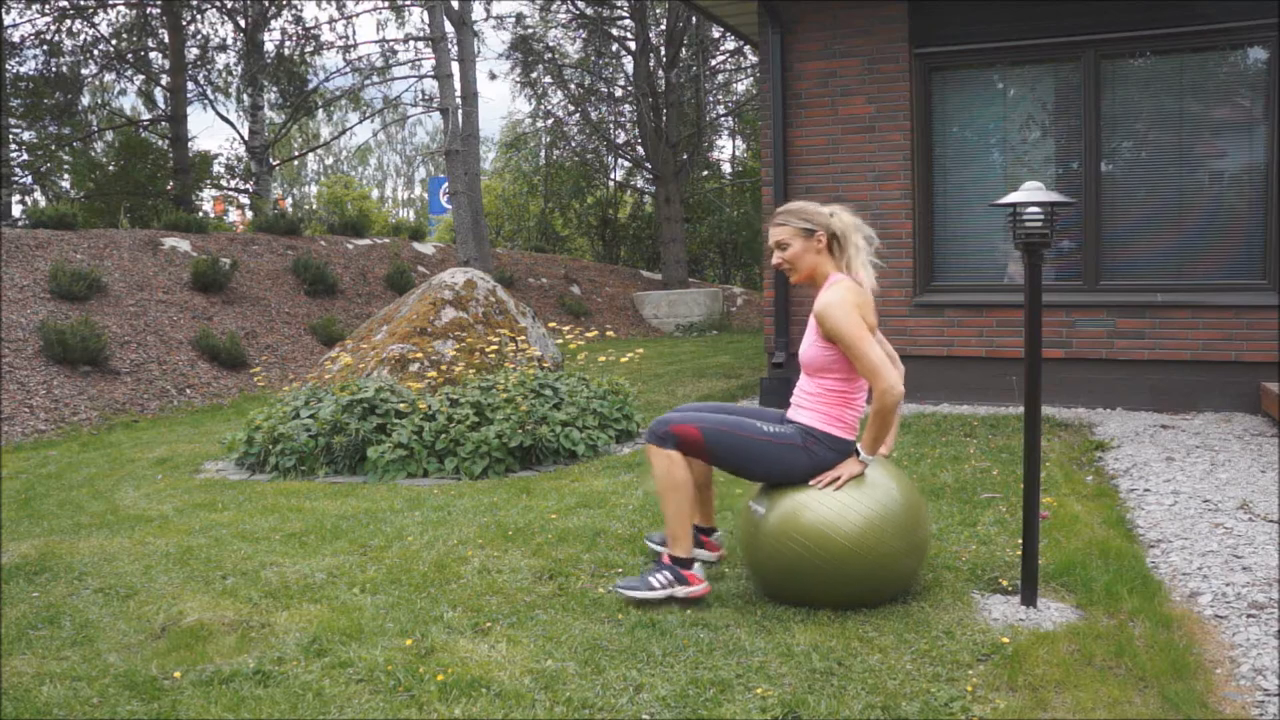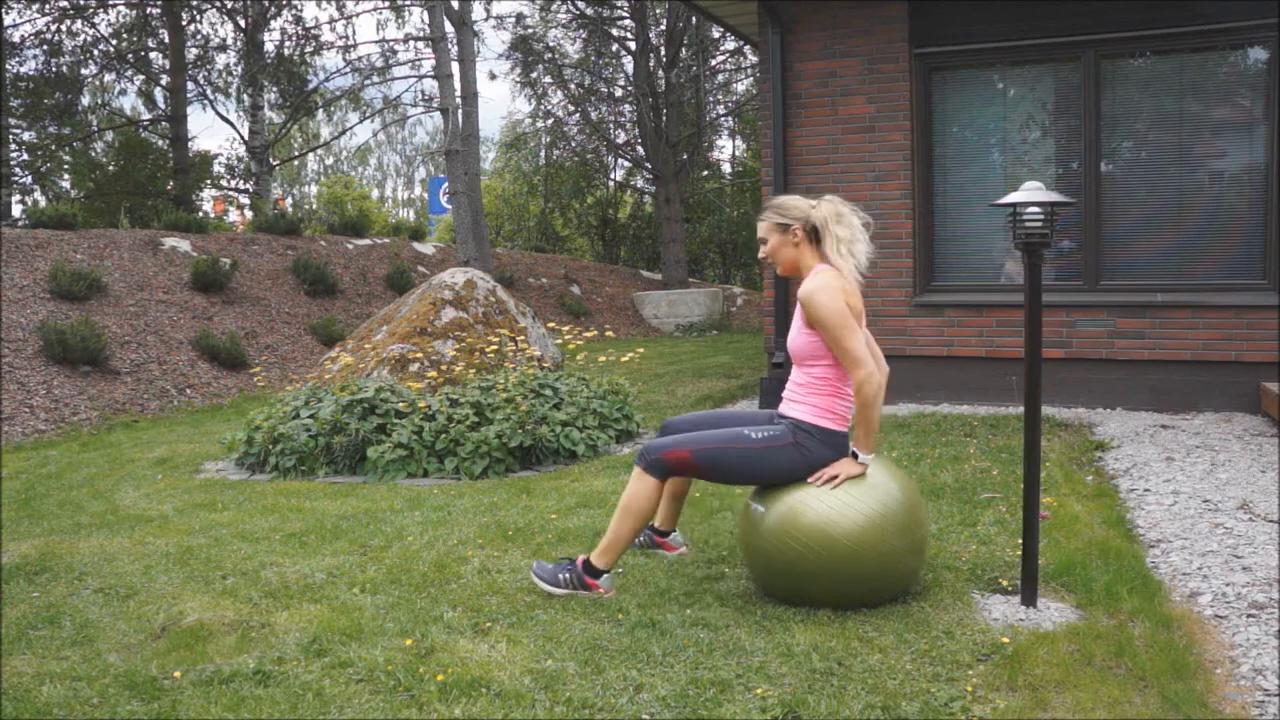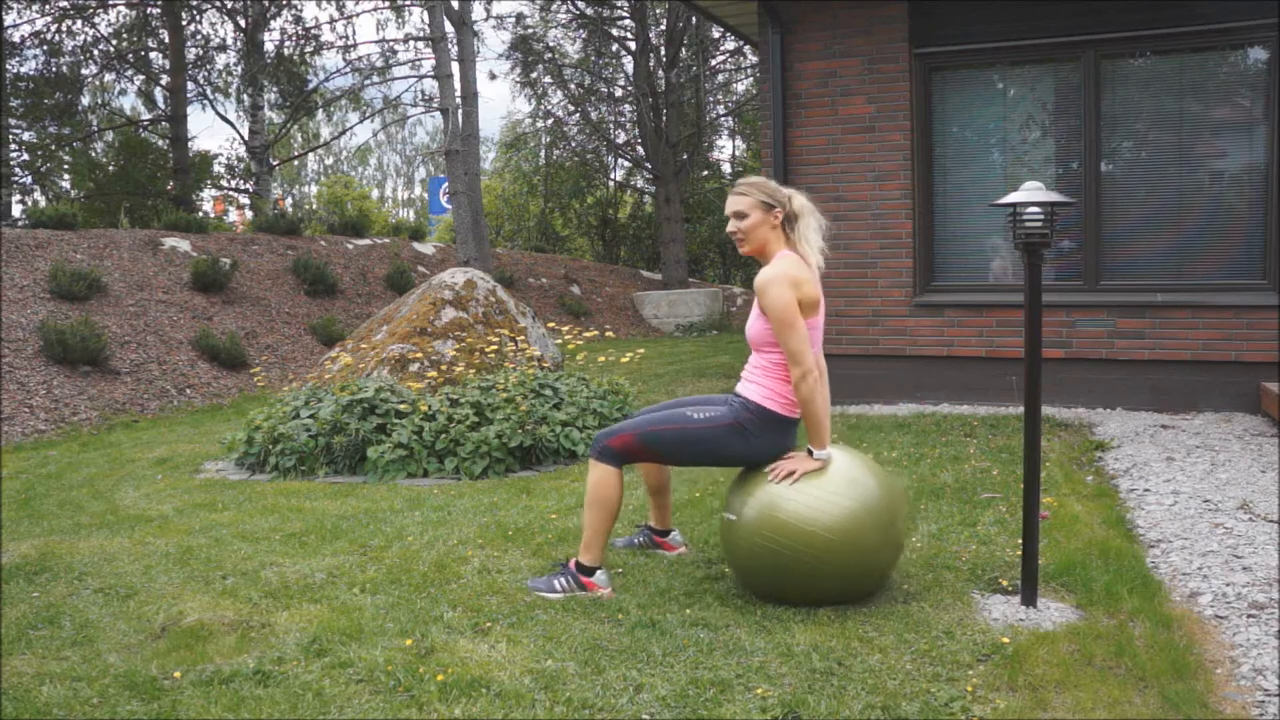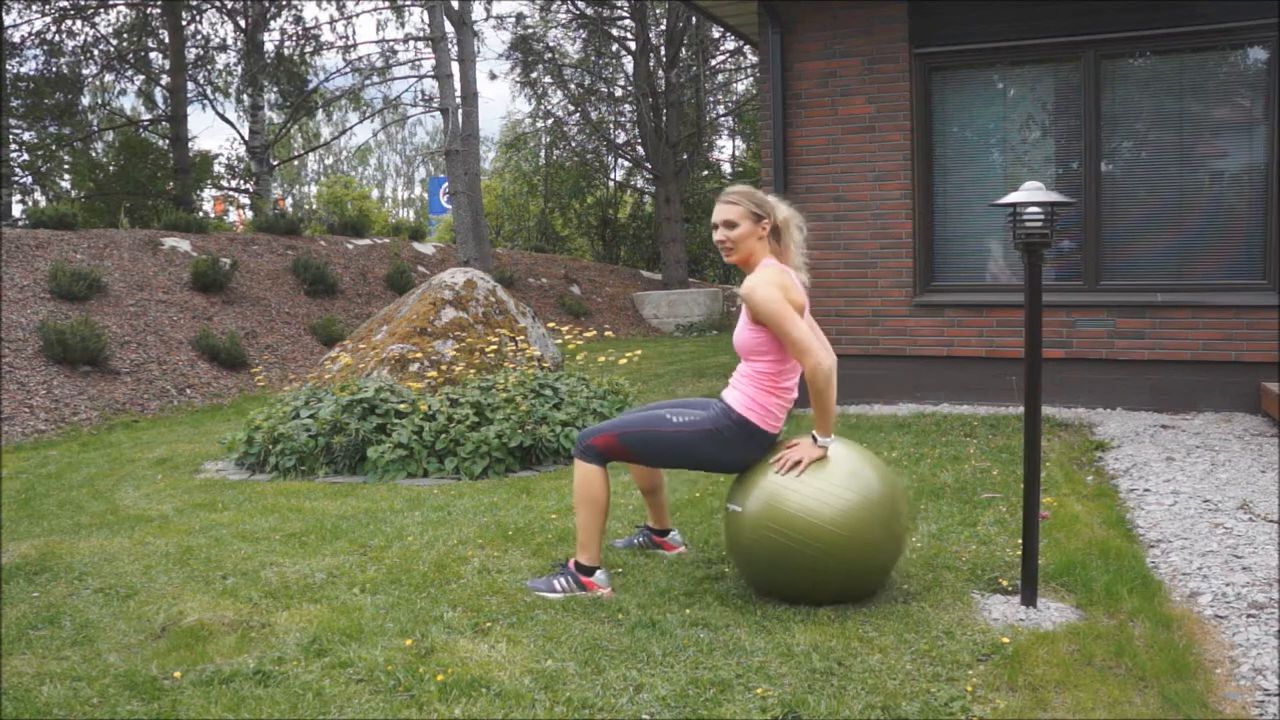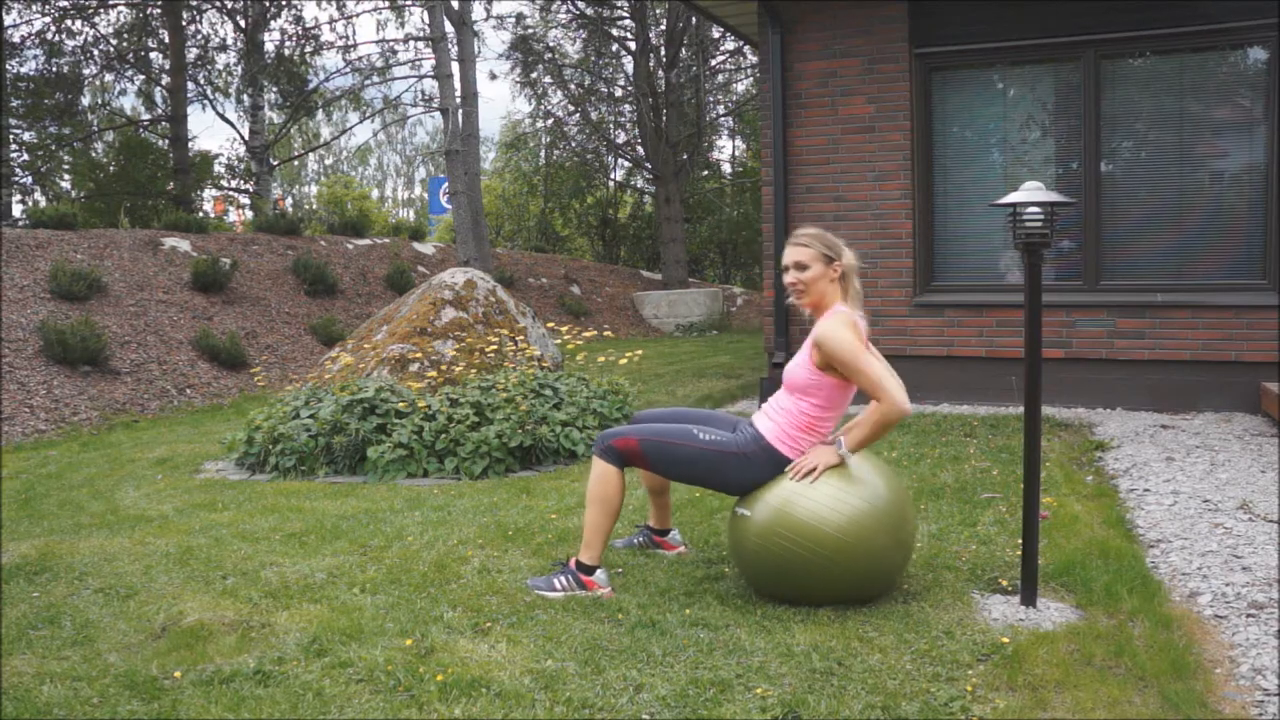
dt=0.3s
person 1, frame 1
left shoulder: (834, 304)
right shoulder: (843, 292)
left elbow: (890, 386)
right elbow: (894, 365)
left wrist: (860, 457)
right wrist: (881, 441)
left hip: (808, 448)
right hip: (804, 430)
left knee: (664, 432)
right knee: (679, 418)
left ankle: (682, 567)
right ankle: (703, 534)
person 1, frame 2
left shoulder: (818, 289)
right shoulder: (829, 285)
left elbow: (869, 377)
right elbow: (880, 368)
left wrist: (860, 457)
right wrist: (859, 443)
left hip: (805, 443)
right hip: (794, 427)
left knee: (656, 457)
right knee: (671, 432)
left ankle: (593, 573)
right ankle: (663, 531)
person 1, frame 3
left shoulder: (774, 277)
right shoulder: (791, 270)
left elbow: (805, 372)
right elbow: (816, 364)
left wrist: (816, 453)
right wrist: (821, 443)
left hip: (751, 425)
right hip: (754, 413)
left knee: (607, 446)
right knee: (636, 428)
left ankle: (587, 572)
right ankle: (663, 533)
person 1, frame 4
left shoulder: (759, 285)
right shoulder: (777, 276)
left elbow: (819, 364)
right elbow: (827, 355)
left wrist: (821, 440)
right wrist: (821, 432)
left hip: (732, 431)
right hip: (737, 418)
left knee: (590, 444)
right knee: (625, 426)
left ankle: (587, 572)
right ankle: (661, 532)
person 1, frame 5
left shoulder: (831, 331)
right shoulder: (844, 322)
left elbow: (898, 404)
right elbow: (888, 395)
left wrist: (840, 450)
right wrist: (828, 428)
left hip: (755, 456)
right hip: (756, 433)
left knee: (610, 444)
right knee: (641, 421)
left ankle: (588, 574)
right ankle: (662, 533)
